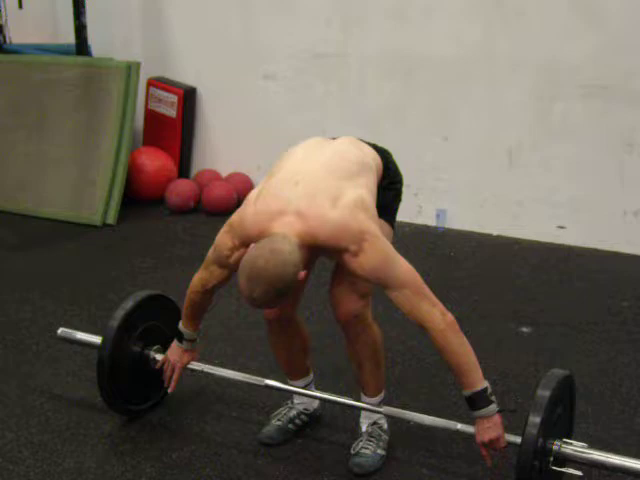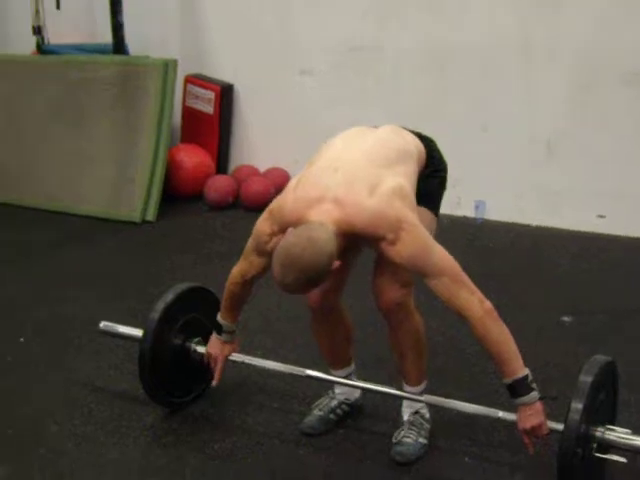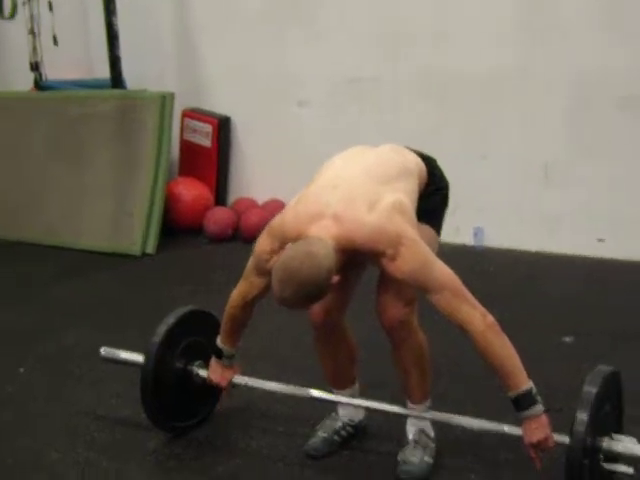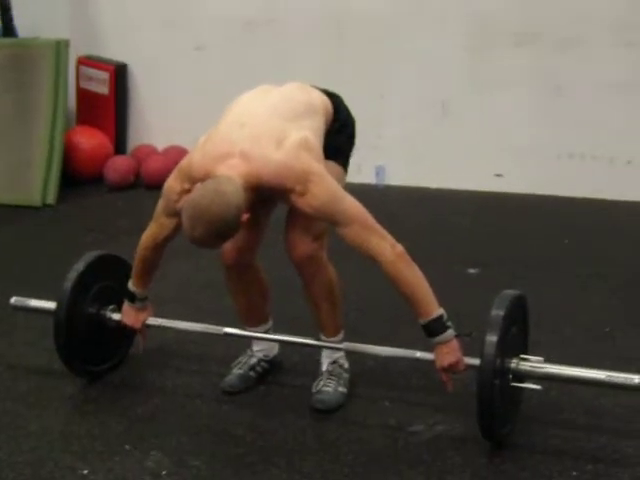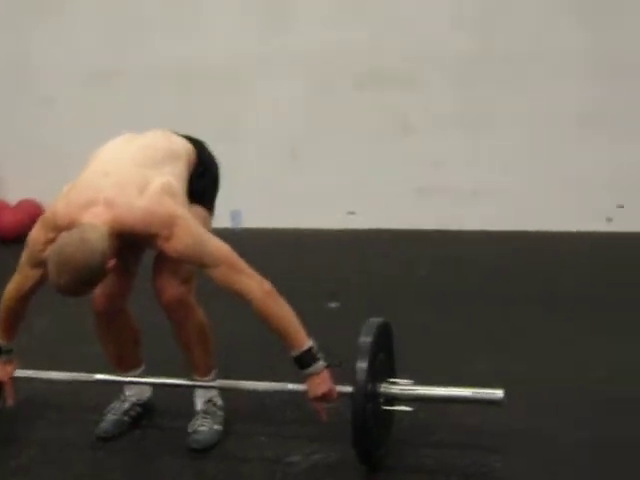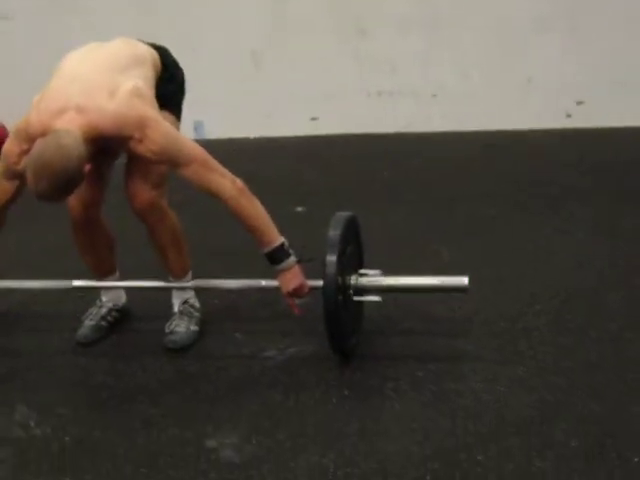
dt=0.3s
person 1, frame 1
left shoulder: (354, 240)
right shoulder: (242, 230)
left elbow: (437, 318)
right elbow: (203, 282)
left wrist: (483, 407)
right wrist: (185, 341)
left knee: (350, 308)
right knee: (276, 312)
left ankle: (374, 417)
right ankle: (303, 400)
person 1, frame 2
left shoulder: (392, 227)
right shoulder: (279, 219)
left elbow: (475, 305)
right elbow: (243, 273)
left wrist: (524, 394)
right wrist: (224, 332)
left knee: (392, 297)
right knee: (320, 298)
left ankle: (415, 407)
right ankle: (344, 390)
person 1, frame 3
left shoulder: (391, 243)
right shoulder: (279, 237)
left elbow: (478, 320)
right elbow: (243, 296)
left wrist: (530, 408)
right wrist: (224, 357)
left knee: (395, 315)
right knee: (322, 316)
left ankle: (420, 426)
right ankle: (348, 413)
person 1, frame 4
left shoulder: (300, 179)
right shoulder: (189, 176)
left elbow: (387, 249)
right elbow: (154, 237)
left wrist: (440, 333)
right wrist: (136, 299)
left knee: (304, 250)
right knee: (234, 255)
left ankle: (334, 357)
right ankle: (263, 348)
person 1, frame 5
left shoulder: (162, 222)
right shoulder: (54, 226)
left elbow: (255, 287)
left wrist: (312, 365)
left knee: (173, 293)
right knee: (104, 302)
left ankle: (208, 396)
right ankle: (135, 392)
person 1, frame 6
left shoulder: (136, 126)
right shoulder: (28, 137)
left elbow: (228, 185)
left wrist: (283, 261)
left knee: (144, 198)
right knee: (80, 209)
left ankle: (185, 298)
right ankle: (111, 298)
